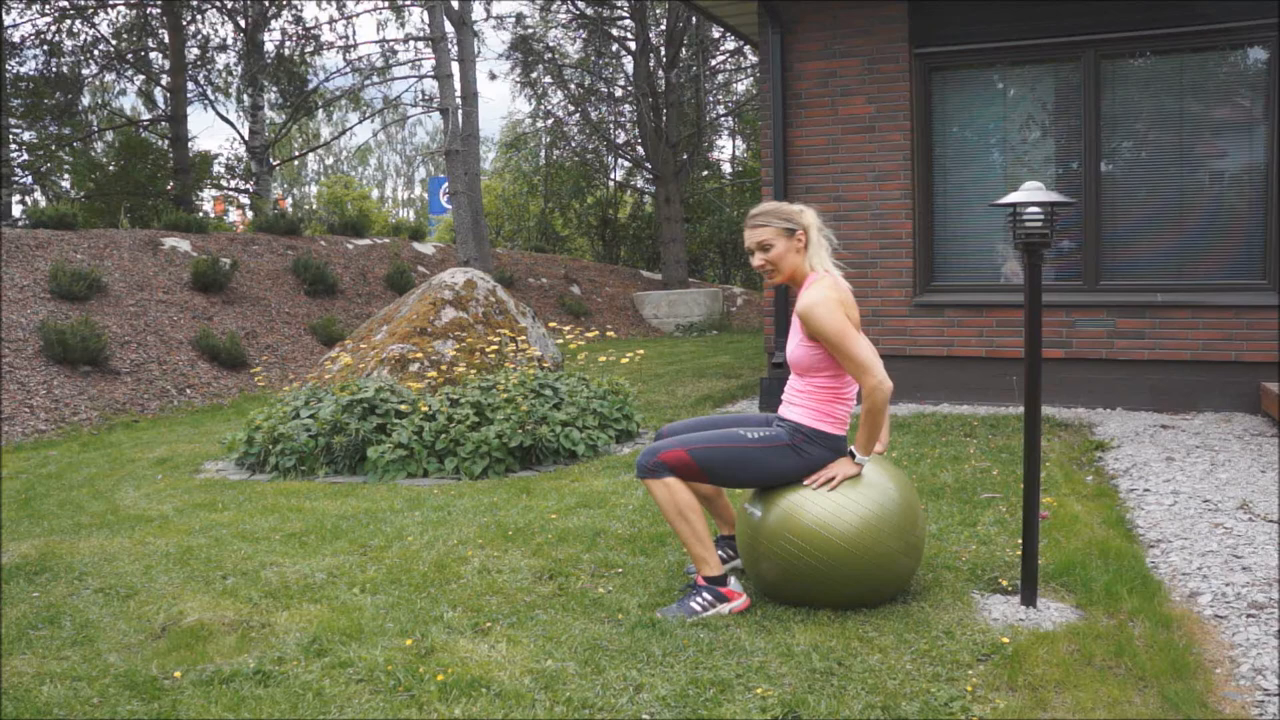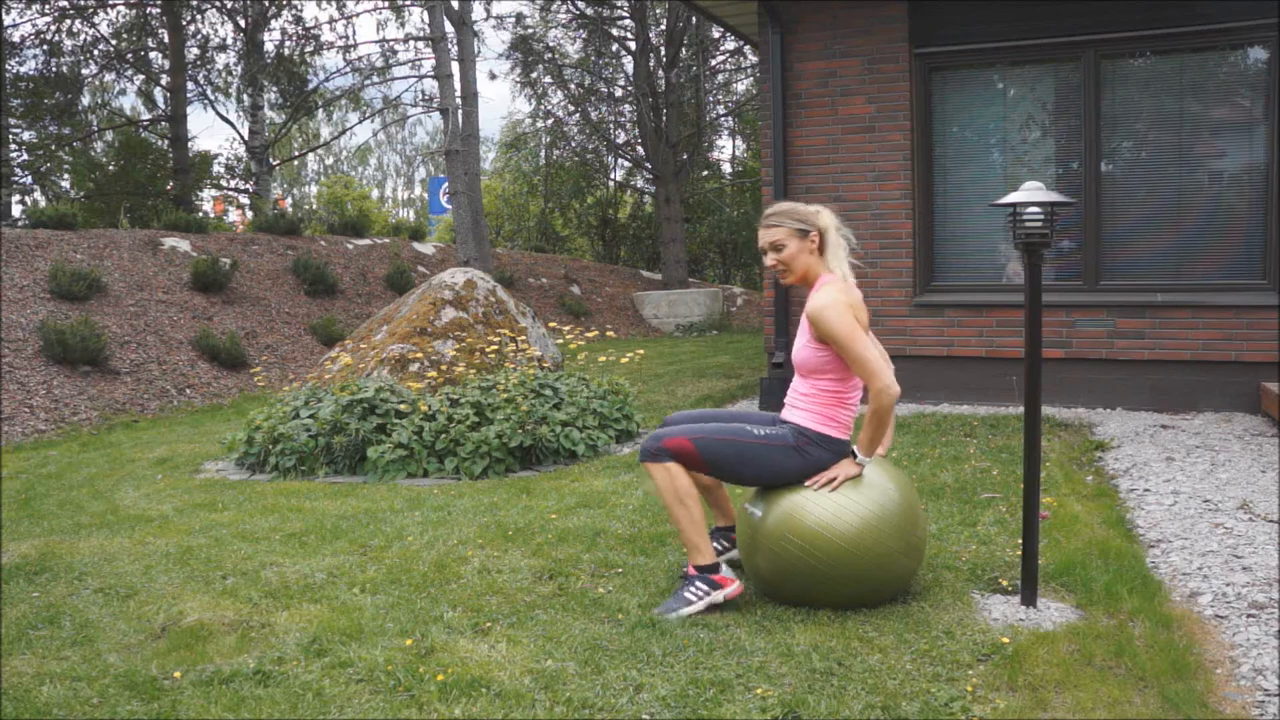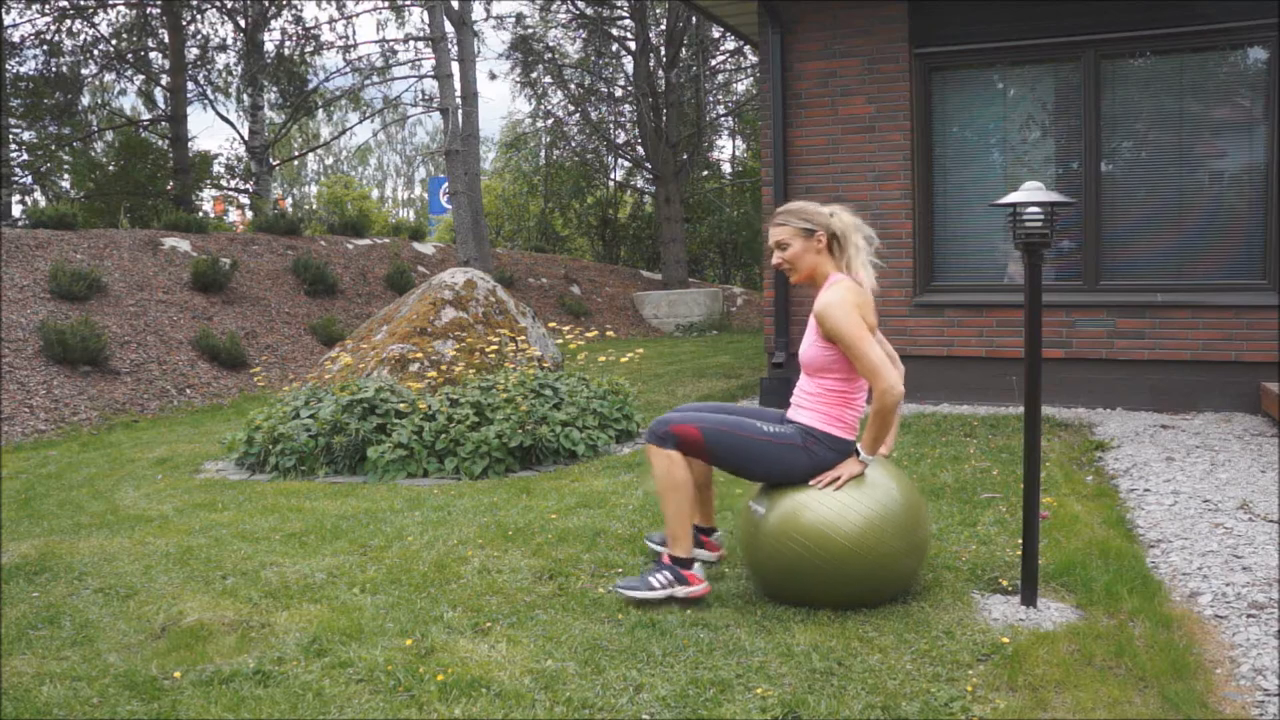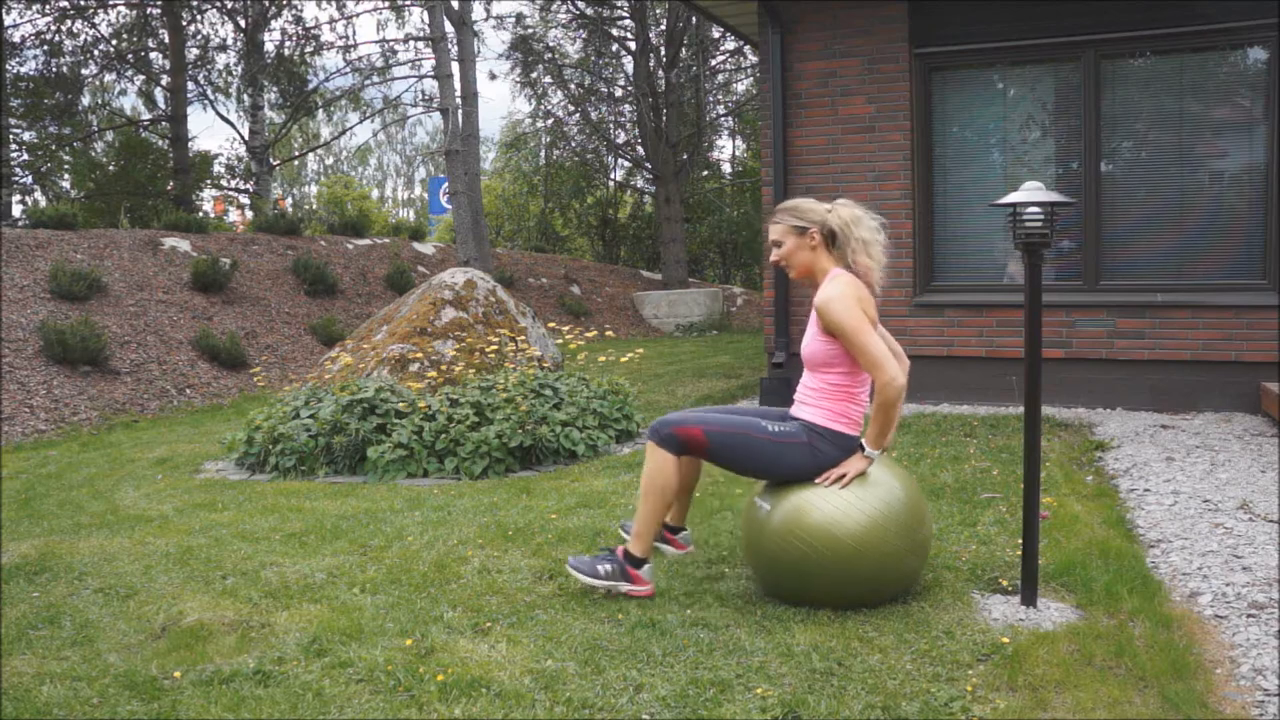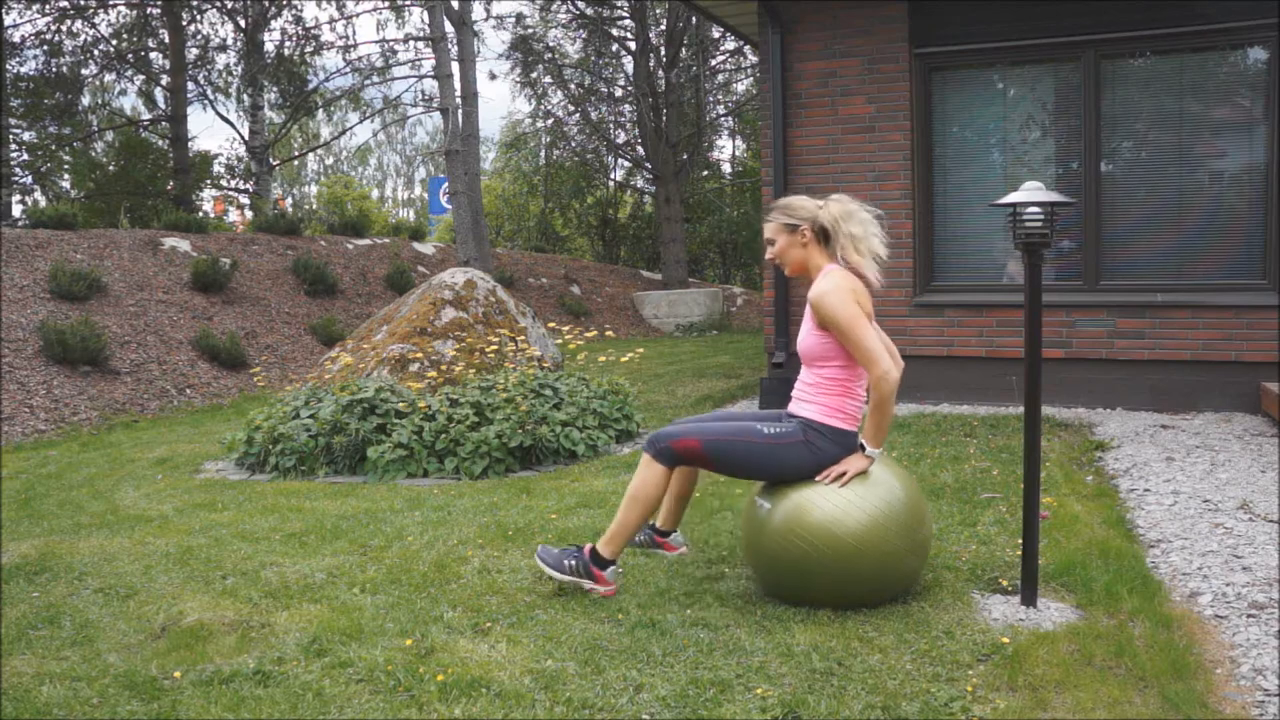
dt=0.1s
person 1, frame 1
left shoulder: (815, 301)
right shoulder: (820, 288)
left elbow: (877, 384)
right elbow: (872, 364)
left wrist: (856, 458)
right wrist: (877, 440)
left hip: (802, 446)
right hip: (793, 429)
left knee: (654, 463)
right knee: (671, 439)
left ankle: (718, 586)
right ankle: (733, 541)
person 1, frame 2
left shoulder: (826, 303)
right shoulder: (831, 290)
left elbow: (885, 388)
right elbow: (883, 368)
left wrist: (858, 459)
right wrist: (879, 443)
left hip: (804, 448)
right hip: (796, 430)
left knee: (656, 448)
right knee: (675, 426)
left ankle: (710, 572)
right ankle: (729, 532)
person 1, frame 3
left shoulder: (834, 304)
right shoulder: (843, 292)
left elbow: (890, 386)
right elbow: (894, 365)
left wrist: (860, 457)
right wrist: (881, 441)
left hip: (808, 448)
right hip: (804, 430)
left knee: (664, 432)
right knee: (679, 418)
left ankle: (682, 567)
right ankle: (703, 534)
person 1, frame 4
left shoulder: (835, 296)
right shoulder: (844, 289)
left elbow: (892, 381)
right elbow: (900, 361)
left wrist: (867, 453)
right wrist: (878, 439)
left hip: (815, 446)
right hip: (804, 427)
left knee: (667, 432)
right knee: (677, 425)
left ankle: (633, 565)
right ankle: (672, 529)
person 1, frame 5
left shoulder: (828, 290)
right shoulder: (839, 284)
left elbow: (885, 372)
right elbow: (896, 362)
left wrist: (868, 451)
right wrist: (867, 439)
left hip: (815, 442)
right hip: (804, 425)
left knee: (664, 445)
right knee: (678, 433)
left ankle: (599, 563)
right ankle: (664, 531)
